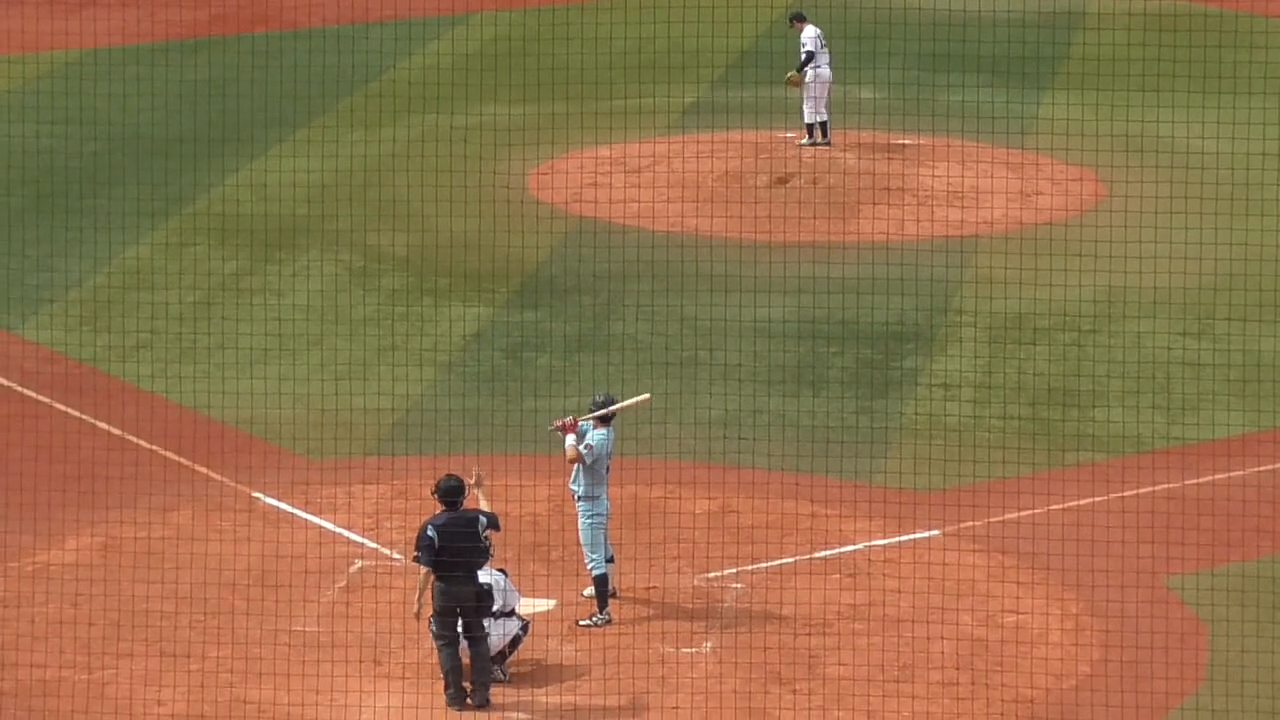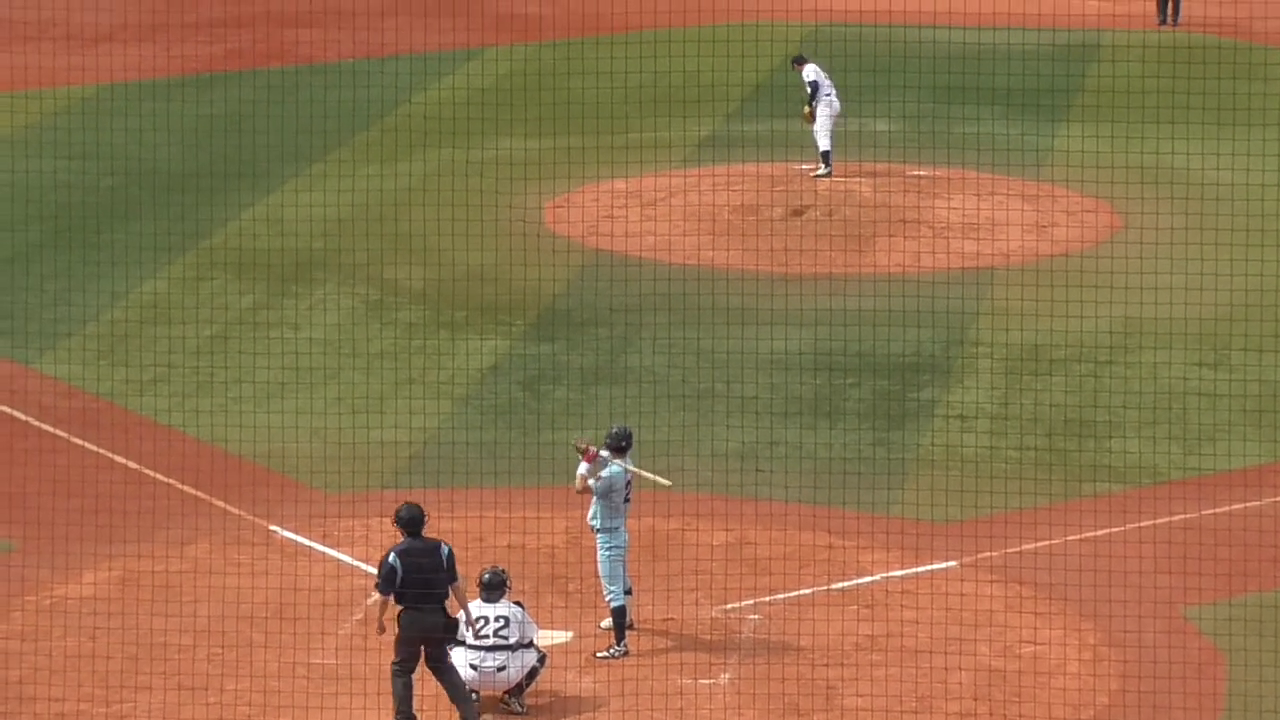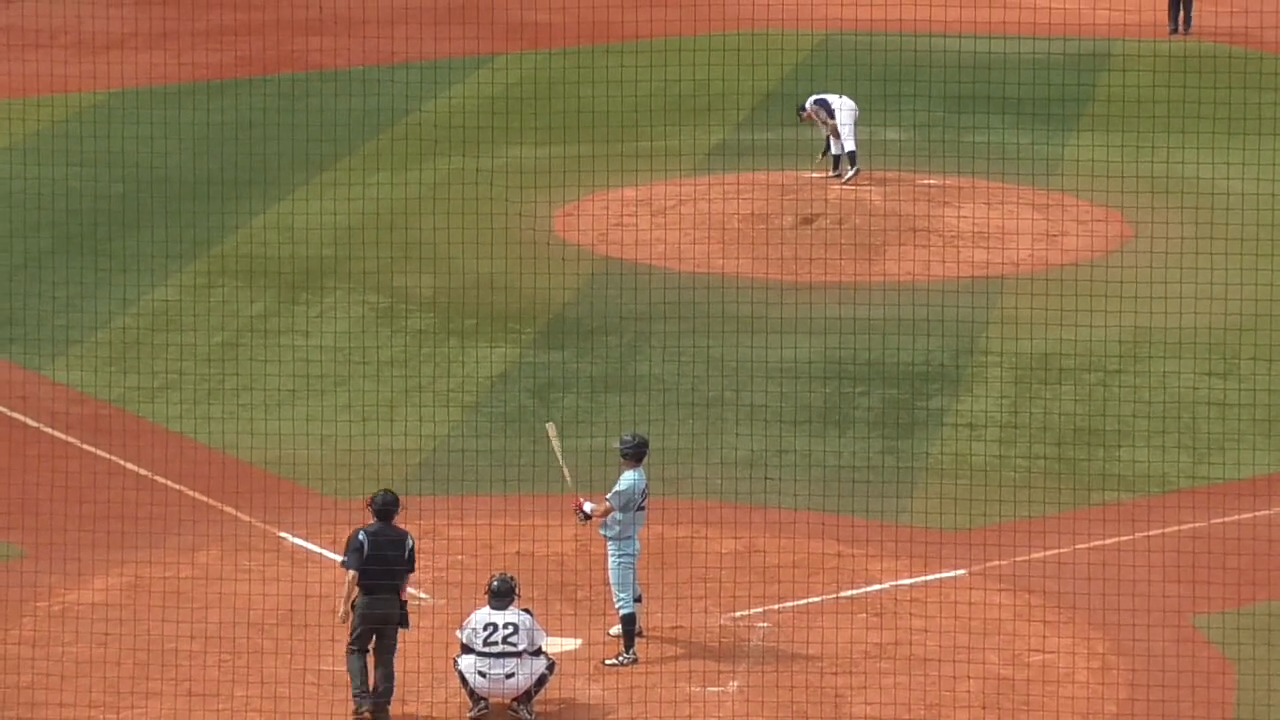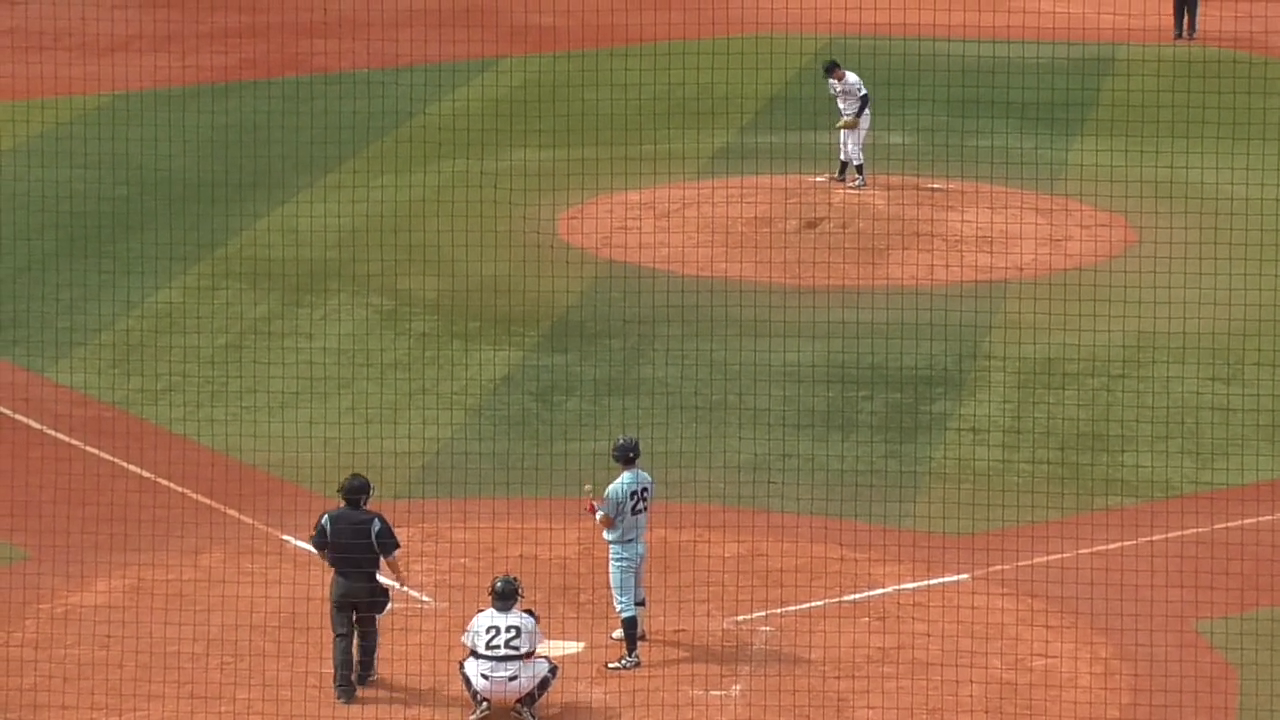
dt=0.7s
person 1, frame 1
left shoulder: (599, 438)
right shoulder: (592, 428)
left elbow: (572, 457)
right elbow: (574, 429)
left wrist: (570, 433)
right wrist: (565, 426)
left hip: (590, 503)
right hip: (596, 500)
left knee: (594, 558)
right knee: (603, 548)
left ankle: (603, 613)
right ankle: (608, 587)
person 1, frame 2
left shoulder: (612, 472)
right shoulder: (623, 465)
left elbow: (581, 487)
right elbow: (597, 458)
left wrist: (585, 462)
right wrist: (587, 451)
left hip: (608, 535)
right hip: (618, 531)
left knee: (612, 589)
right knee: (621, 579)
left ankle: (620, 645)
right ankle: (625, 618)
person 1, frame 3
left shoulder: (629, 482)
right shoulder: (637, 476)
left elbow: (603, 510)
right elbow: (613, 505)
left wrist: (585, 505)
right wrist: (588, 512)
left hip: (621, 544)
right hip: (628, 540)
left knee: (622, 597)
right knee: (630, 587)
left ankle: (629, 652)
right ankle: (633, 626)
person 1, frame 4
left shoulder: (616, 488)
right shoulder: (646, 479)
left elbow: (608, 523)
left wrist: (595, 511)
right wrist: (603, 507)
left hip: (621, 548)
right hip: (639, 543)
left knee: (623, 601)
right knee: (635, 590)
left ankle: (631, 655)
right ankle: (636, 629)
person 2, frame 1
left shoulder: (431, 526)
right shoulder: (476, 519)
left elbow: (426, 568)
right elbow: (494, 521)
left wrist: (419, 598)
left hip: (444, 589)
right hip: (471, 588)
left knee: (447, 642)
right knee: (477, 640)
left ankle: (455, 695)
right ankle: (480, 693)
person 2, frame 2
left shoulder: (394, 555)
right shoulder: (441, 548)
left elbow: (385, 595)
right elbow: (455, 585)
left wrist: (379, 620)
right wrist: (467, 612)
left hip: (411, 617)
right hip: (438, 615)
left knee: (401, 670)
right knee: (442, 667)
person 2, frame 3
left shoulder: (361, 535)
right shoulder: (405, 538)
left elbow: (352, 574)
right elbow: (407, 575)
left wrist: (345, 604)
left hip: (368, 602)
right hip: (393, 604)
left knee: (356, 651)
right knee: (385, 656)
left ankle: (362, 700)
person 2, frame 4
left shoulder: (328, 518)
right shoulder: (375, 521)
left elbow: (320, 551)
right elbow: (389, 556)
right wrist: (398, 574)
left hip: (341, 582)
right hip: (367, 583)
left knee: (341, 635)
right knee: (367, 630)
left ankle: (344, 687)
right ankle: (363, 674)
